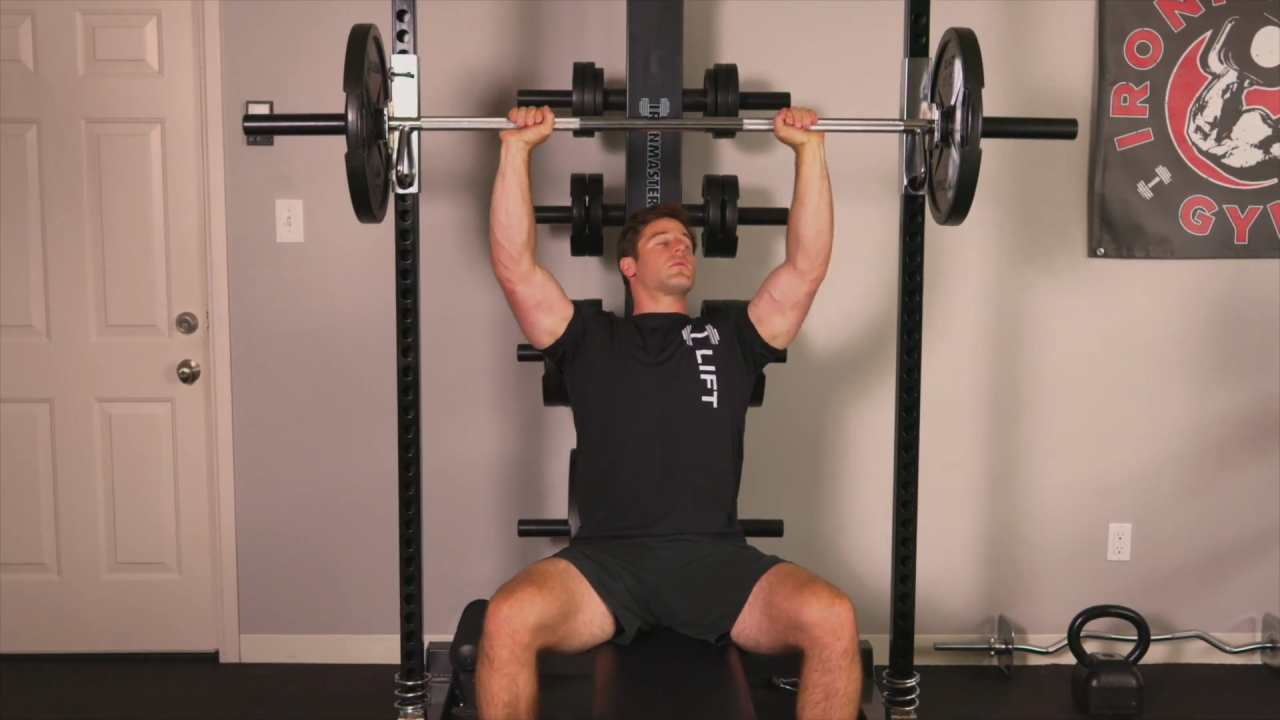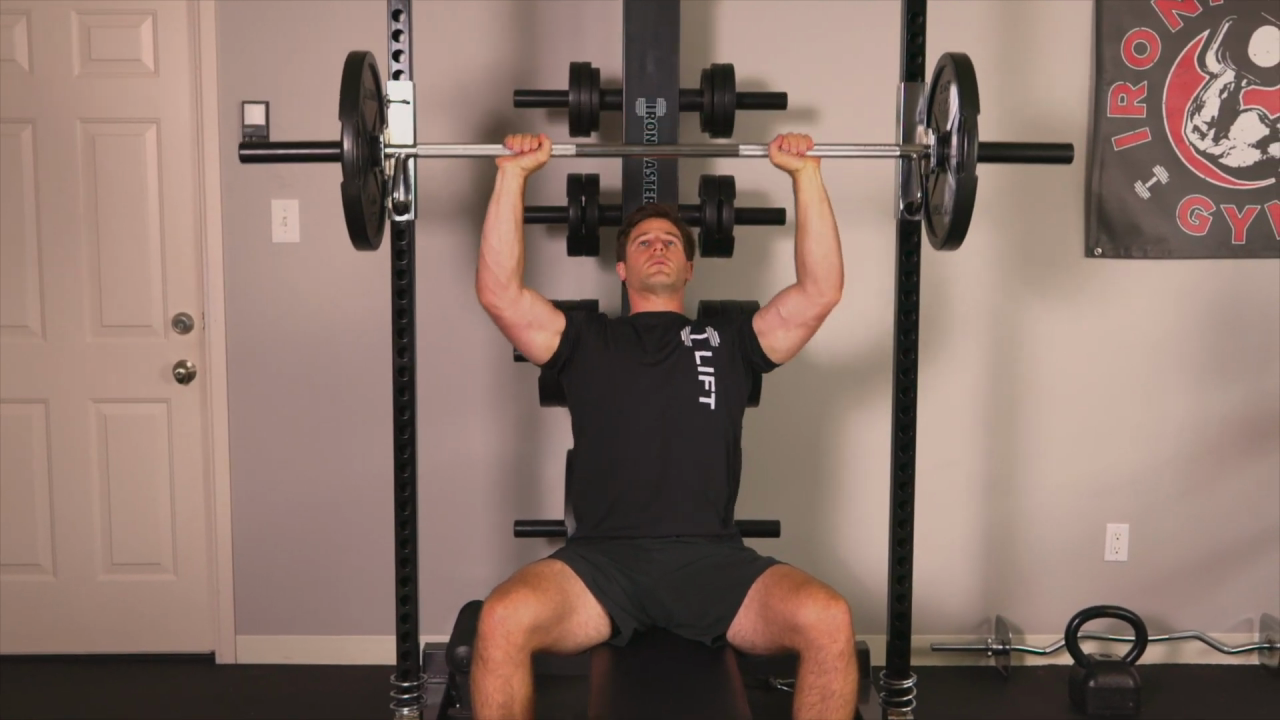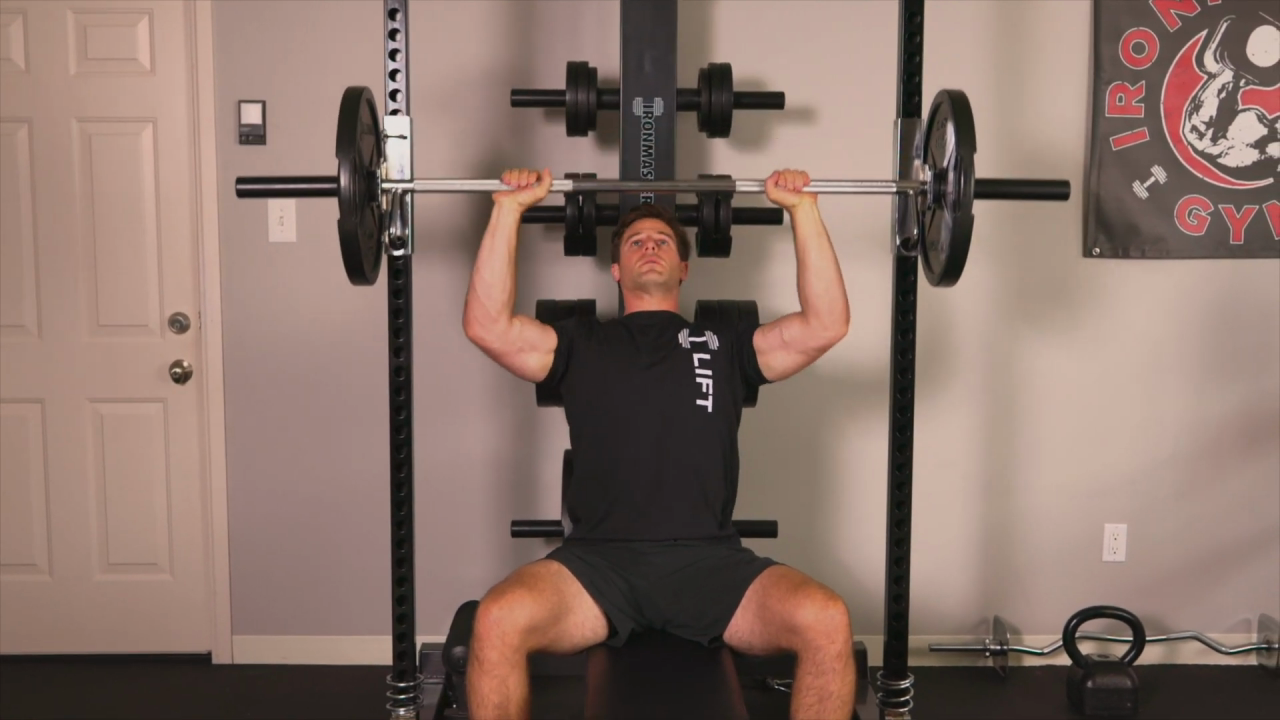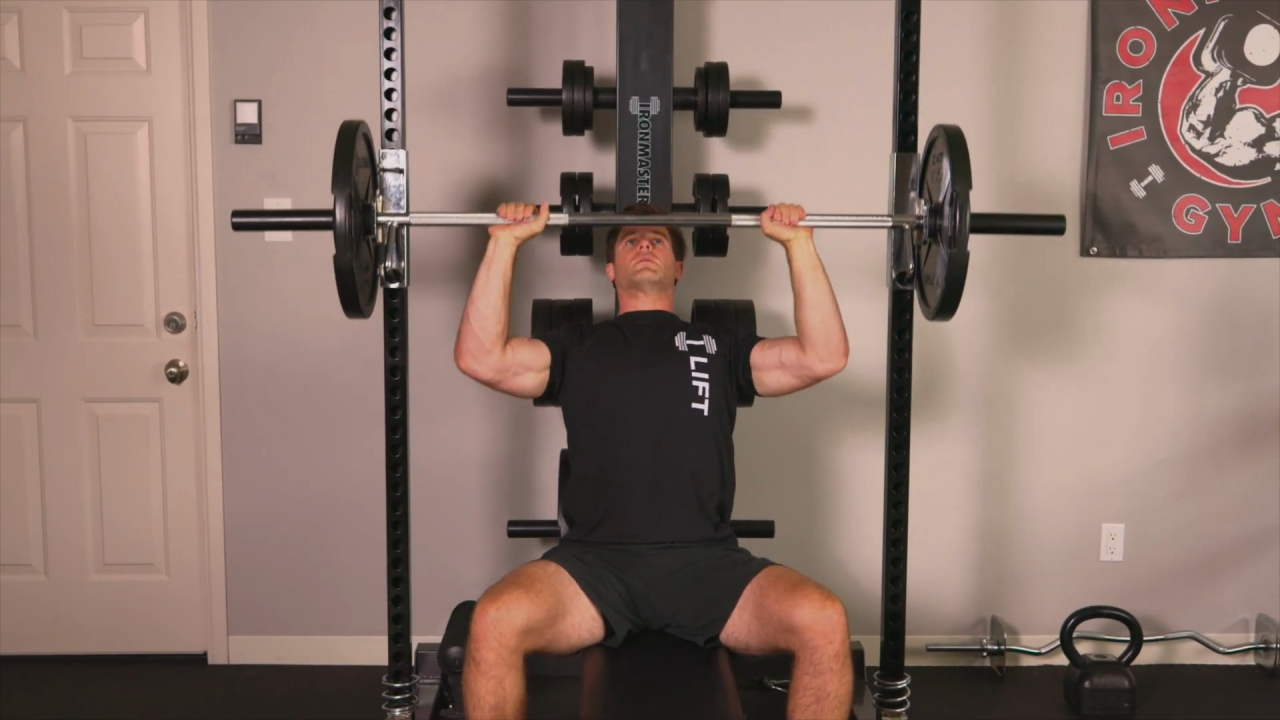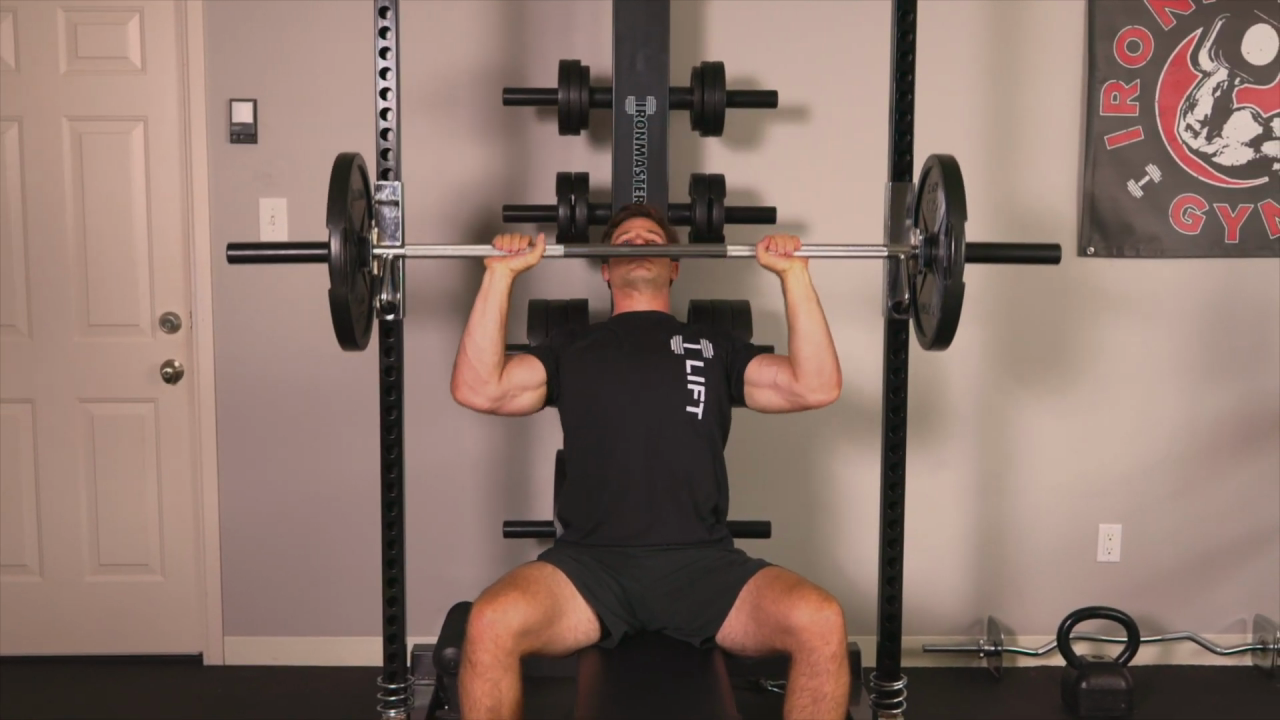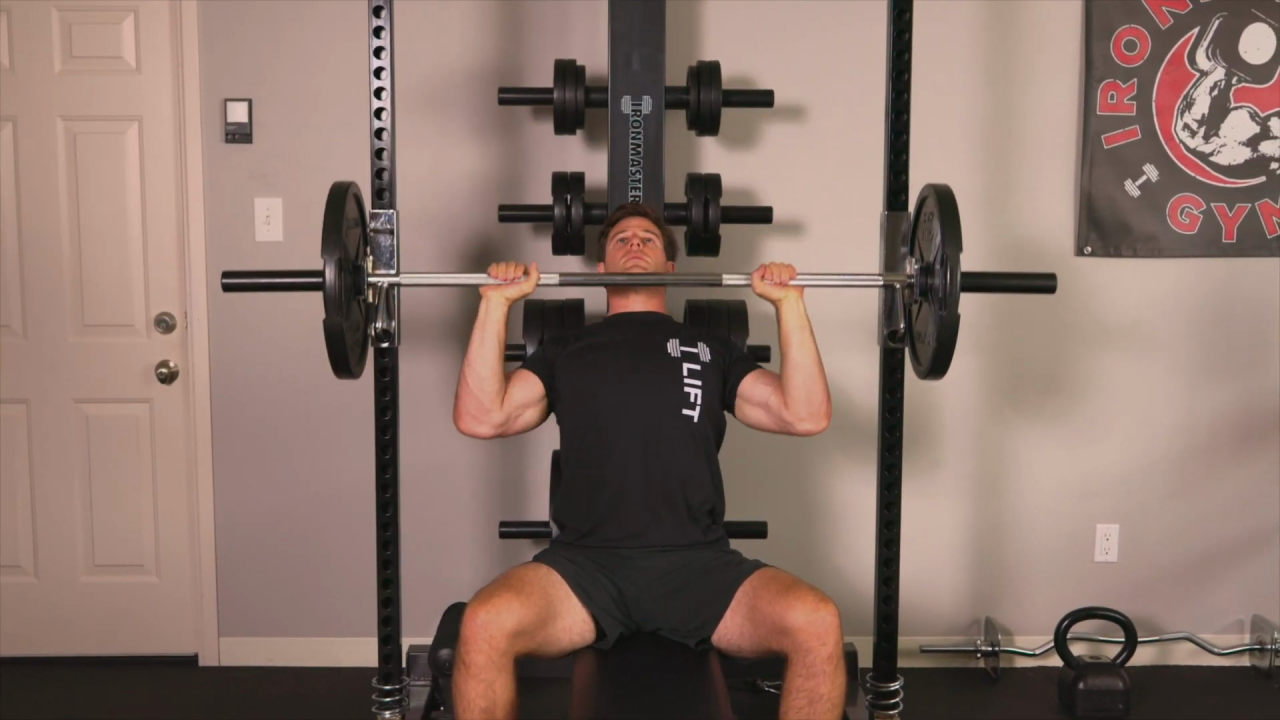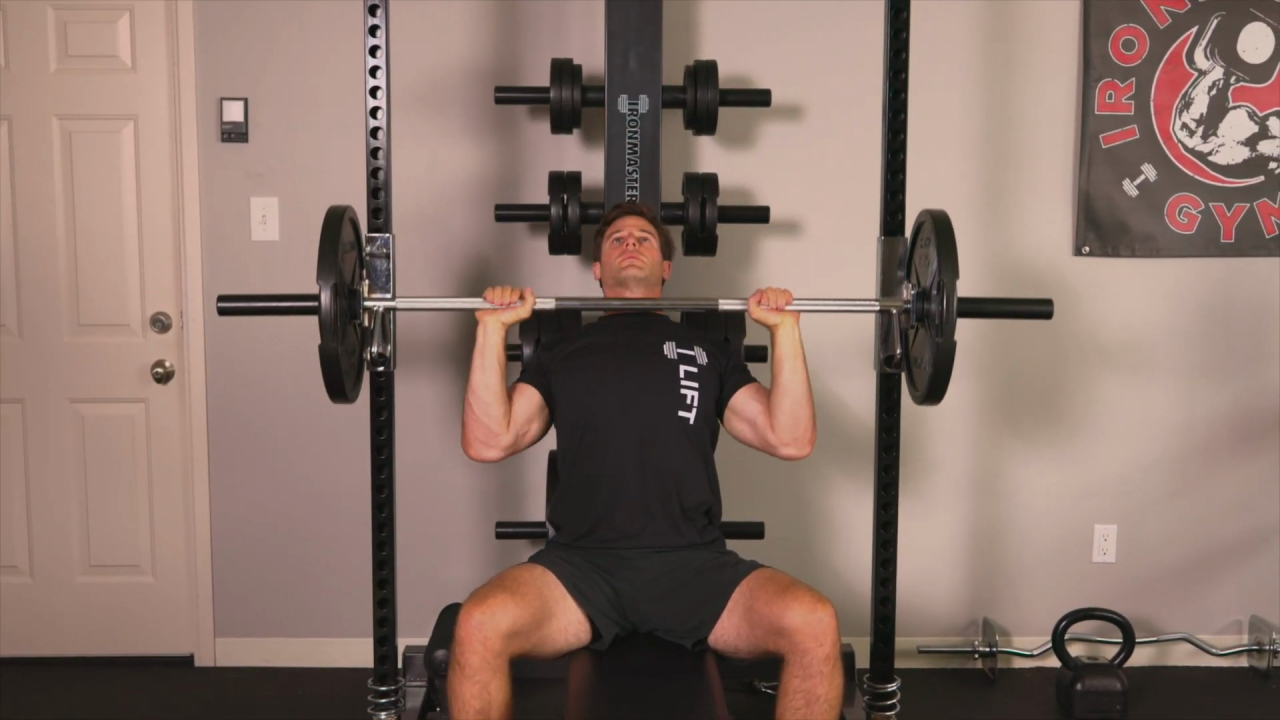
dt=0.2s
person 1, frame 1
left shoulder: (730, 340)
right shoulder: (591, 339)
left elbow: (806, 265)
right elbow: (514, 265)
left wrist: (809, 149)
right wrist: (516, 148)
left hip: (714, 557)
right hip: (606, 558)
left knee: (833, 619)
right knee: (507, 620)
person 1, frame 2
left shoulder: (727, 343)
right shoulder: (588, 342)
left elbow: (820, 290)
right elbow: (499, 291)
left wrist: (806, 174)
right wrist: (512, 174)
left hip: (711, 558)
right hip: (602, 558)
left knee: (829, 621)
right knee: (502, 620)
person 1, frame 3
left shoulder: (724, 347)
right shoulder: (583, 345)
left elbow: (827, 323)
right elbow: (486, 324)
left wrist: (802, 209)
right wrist: (509, 208)
left hip: (708, 559)
right hip: (599, 559)
left knee: (828, 623)
right knee: (497, 621)
person 1, frame 4
left shoulder: (719, 347)
right shoulder: (577, 347)
left elbow: (825, 356)
right elbow: (479, 357)
left wrist: (798, 242)
right wrist: (505, 241)
left hip: (705, 559)
right hip: (595, 559)
left knee: (825, 622)
right knee: (493, 624)
person 1, frame 5
left shoulder: (715, 348)
right shoulder: (571, 348)
left elbow: (818, 386)
right elbow: (474, 387)
left wrist: (793, 274)
right wrist: (499, 273)
left hip: (702, 561)
right hip: (590, 560)
left knee: (821, 624)
right knee: (489, 626)
person 1, frame 6
left shoulder: (711, 350)
right shoulder: (566, 349)
left elbow: (806, 415)
right elbow: (478, 418)
left wrist: (788, 304)
right wrist: (495, 303)
left hip: (697, 561)
right hip: (586, 560)
left knee: (818, 625)
right knee: (484, 626)
person 1, frame 7
left shoulder: (707, 351)
right shoulder: (561, 352)
left elbow: (791, 439)
right elbow: (485, 442)
left wrist: (785, 329)
right wrist: (492, 328)
left hip: (693, 562)
right hip: (582, 560)
left knee: (815, 625)
right knee: (479, 627)
